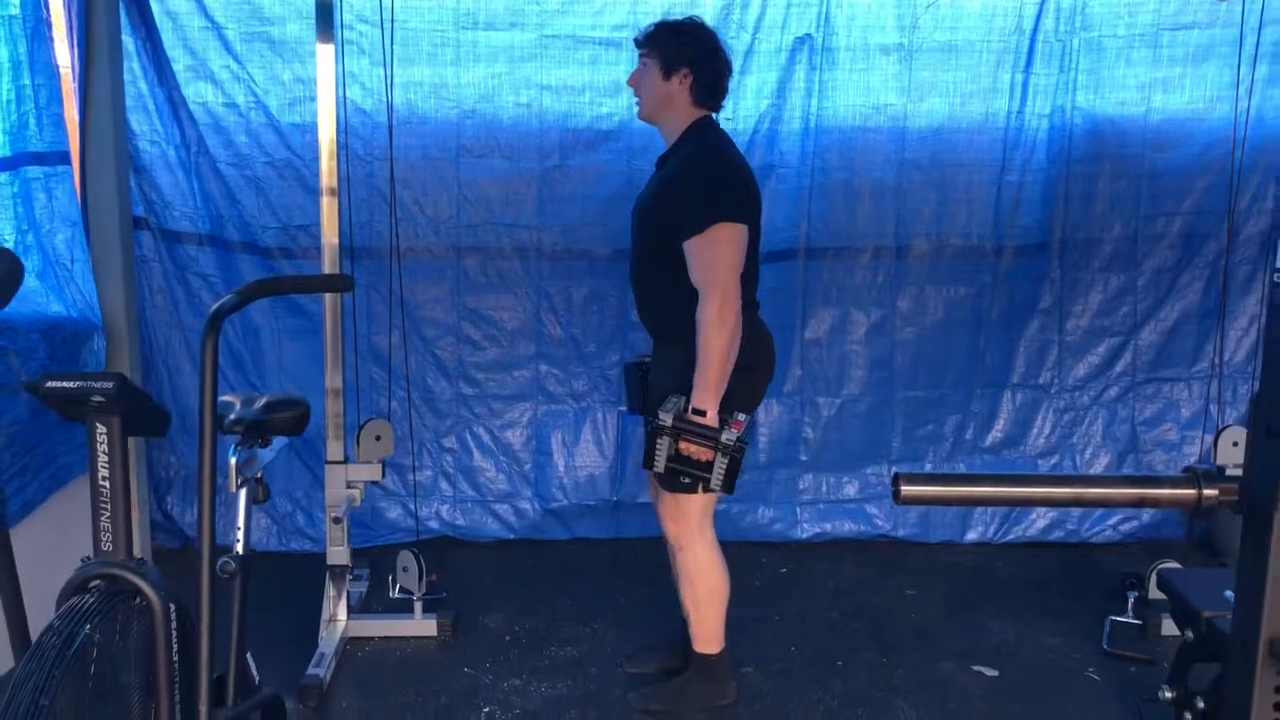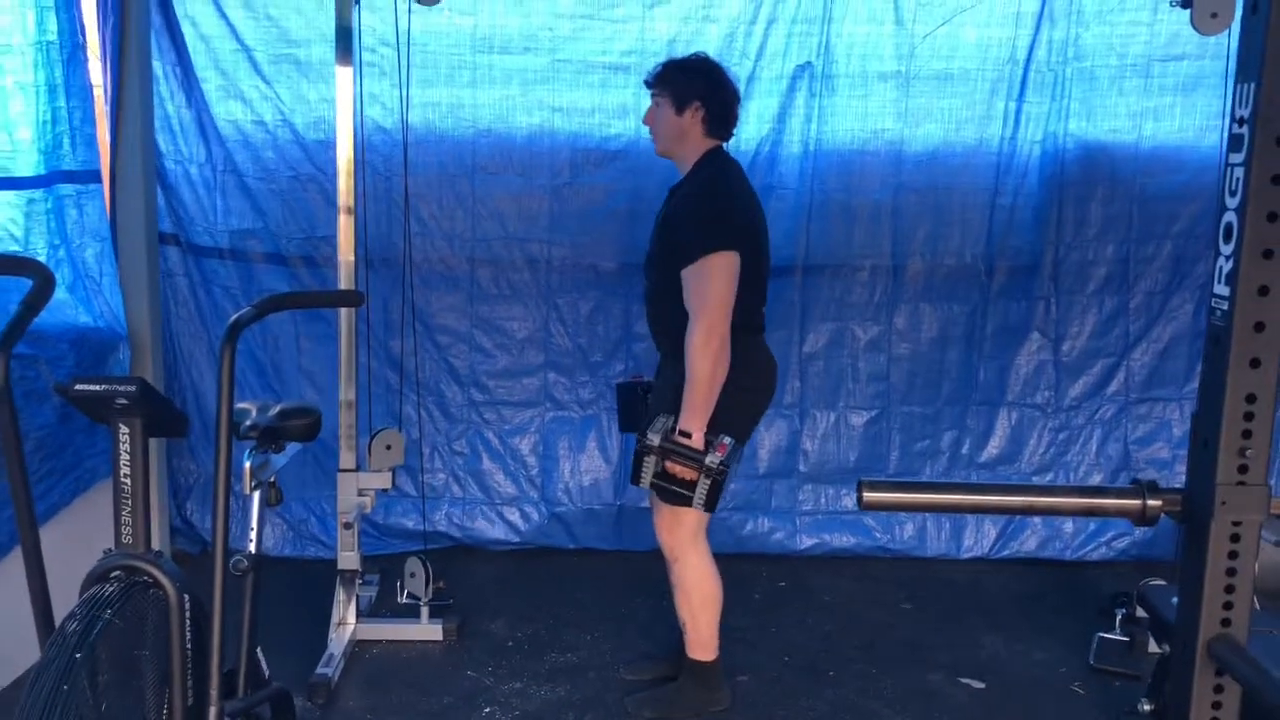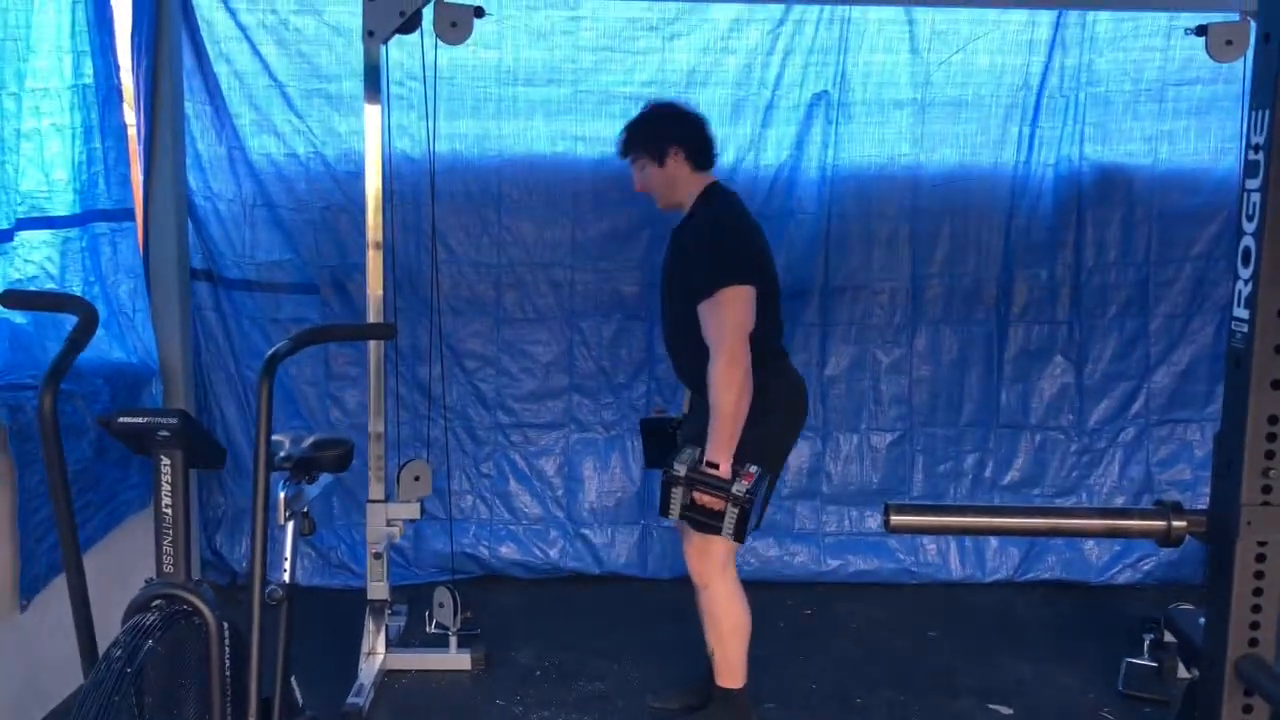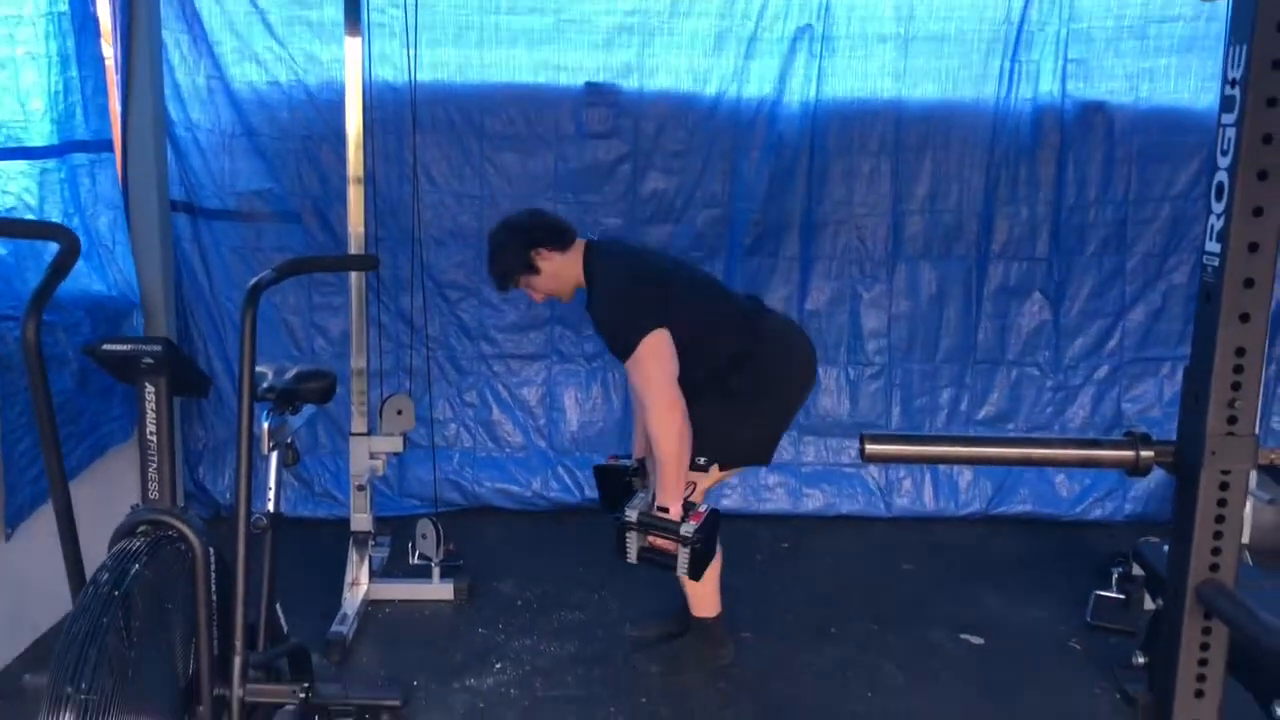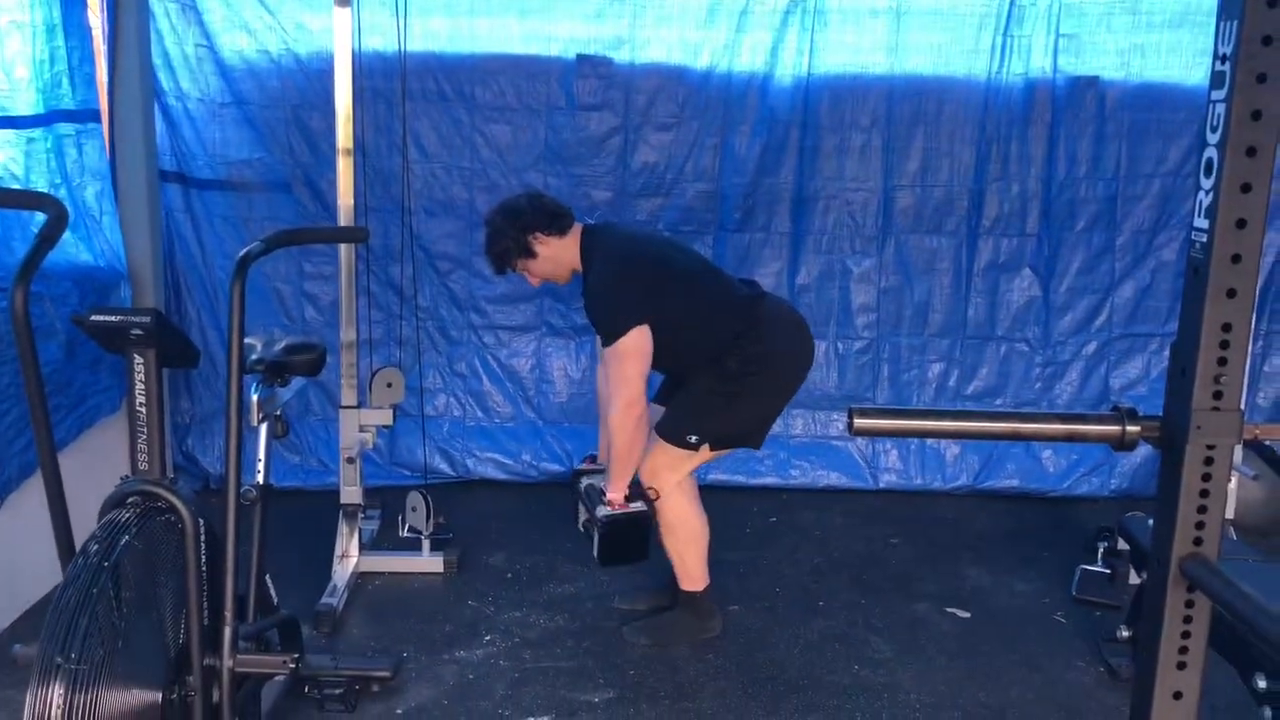
dt=1s
person 1, frame 1
left shoulder: (707, 167)
right shoulder: (684, 158)
left elbow: (720, 299)
left wrist: (705, 404)
left hip: (713, 365)
right hip: (681, 357)
left knee: (684, 519)
right knee: (671, 506)
right ankle: (693, 642)
person 1, frame 2
left shoulder: (708, 197)
right shoulder: (709, 185)
left elbow: (711, 325)
left wrist: (692, 425)
right wrist: (671, 393)
left hip: (717, 381)
right hip: (701, 374)
left knee: (678, 528)
right knee: (672, 517)
right ankle: (691, 650)
person 1, frame 3
left shoulder: (715, 230)
right shoulder: (707, 221)
left elbow: (730, 356)
left wrist: (717, 457)
right wrist: (696, 420)
left hip: (752, 411)
right hip: (730, 406)
left knee: (708, 556)
right knee: (701, 546)
person 1, frame 4
left shoulder: (616, 293)
right shoulder: (612, 267)
left elbow: (665, 407)
right elbow: (650, 376)
left wrist: (669, 503)
right wrist: (641, 455)
left hip: (769, 370)
right hip: (756, 357)
left knee: (680, 496)
right knee: (671, 483)
left ankle: (707, 636)
right ankle: (696, 610)
person 1, frame 5
left shoulder: (612, 277)
right shoulder: (606, 251)
left elbow: (628, 404)
right elbow: (611, 368)
left wrist: (614, 491)
right wrist: (605, 455)
left hip: (766, 354)
right hip: (745, 338)
left knee: (660, 469)
right knee: (660, 449)
left ankle: (696, 609)
right ankle: (683, 583)
